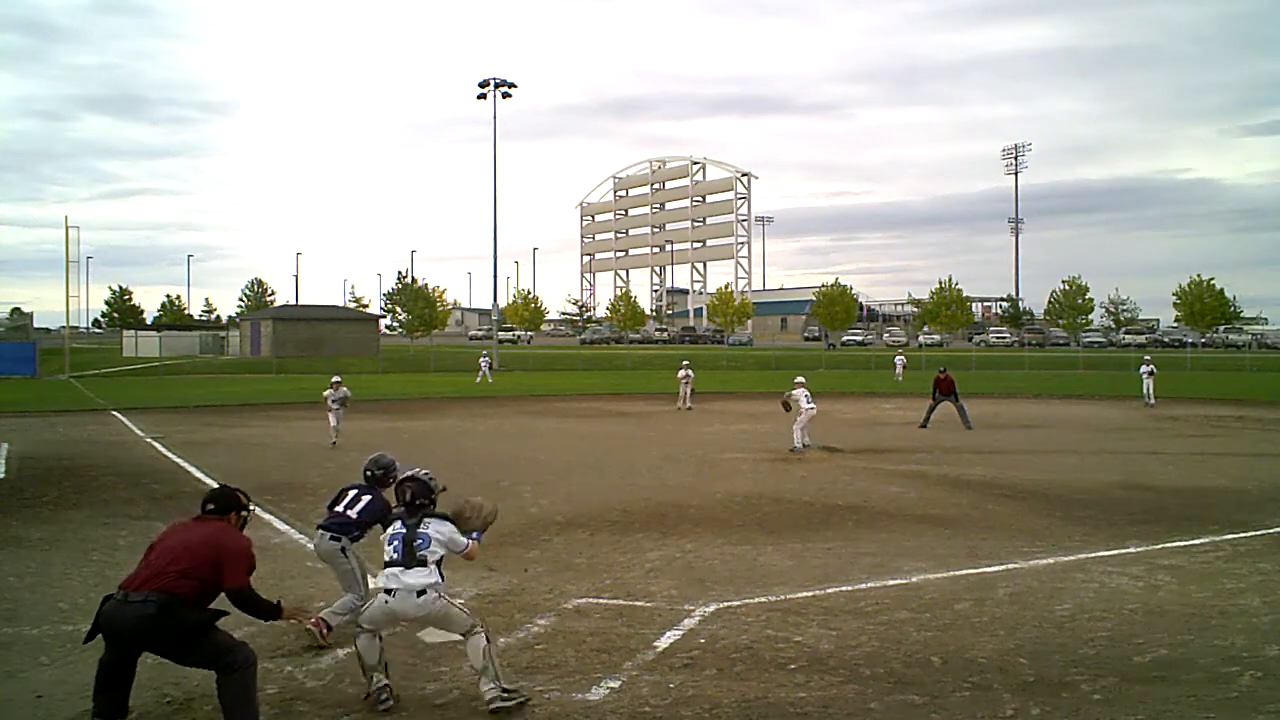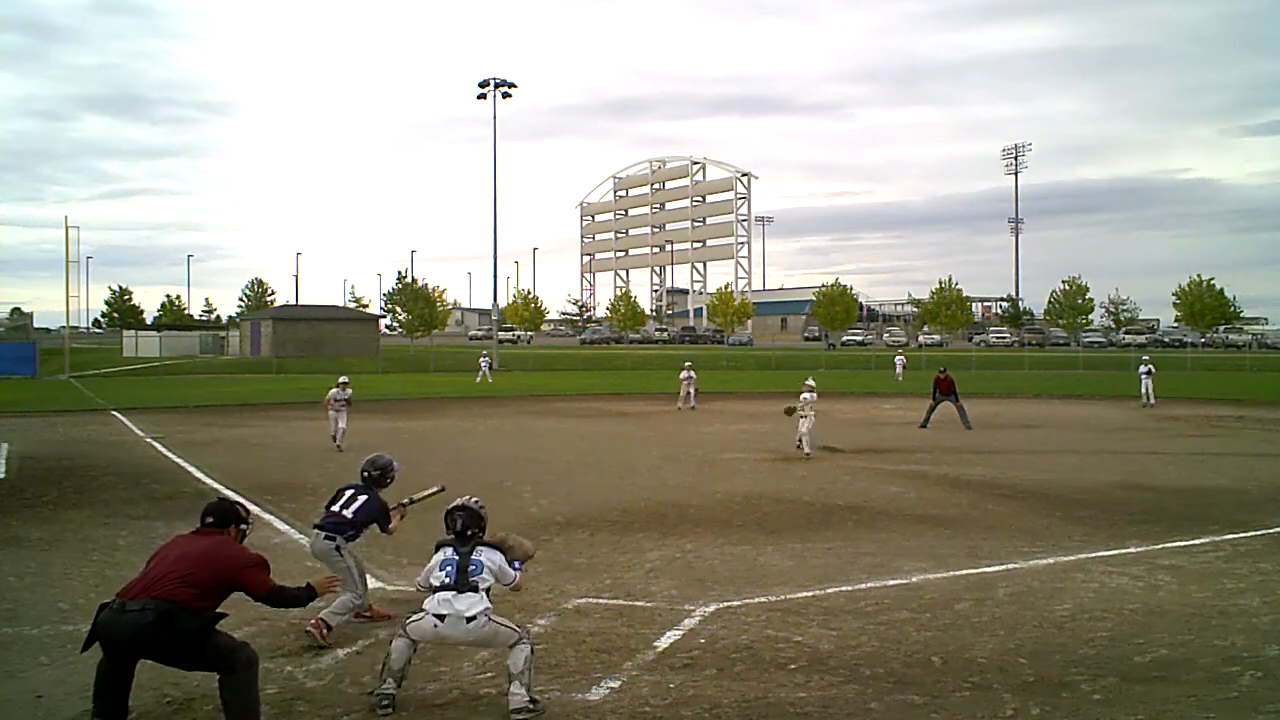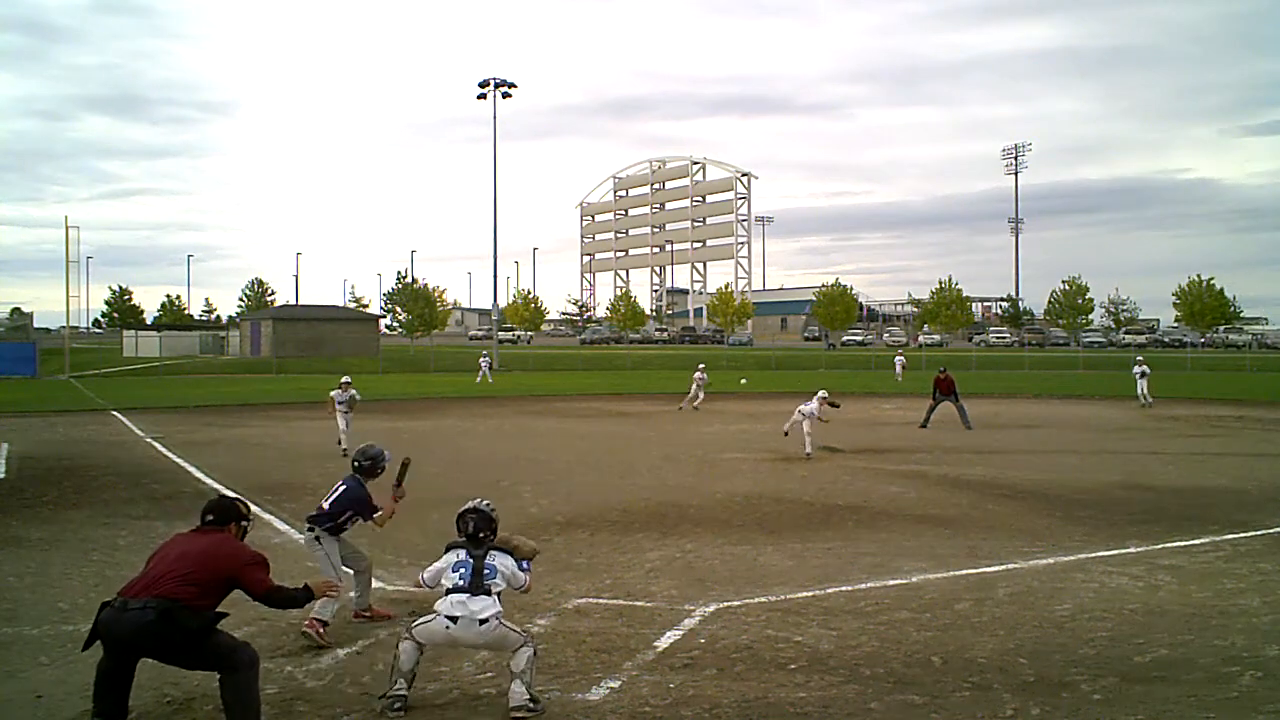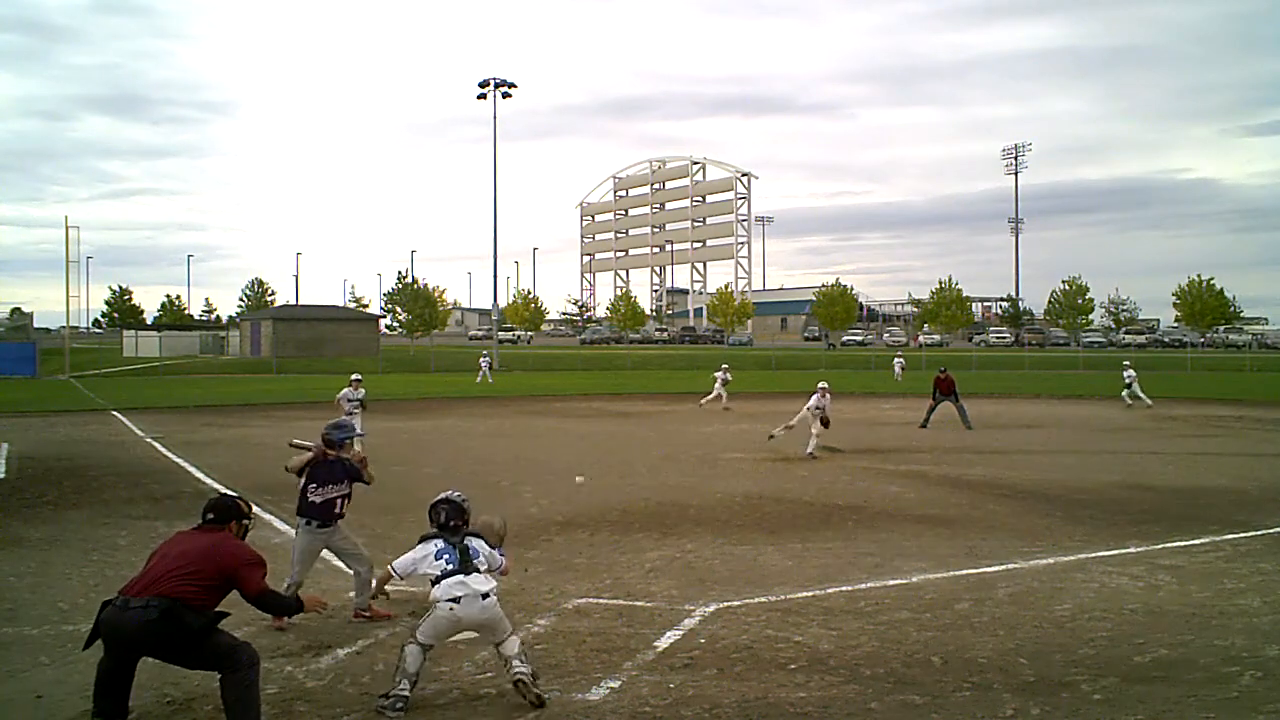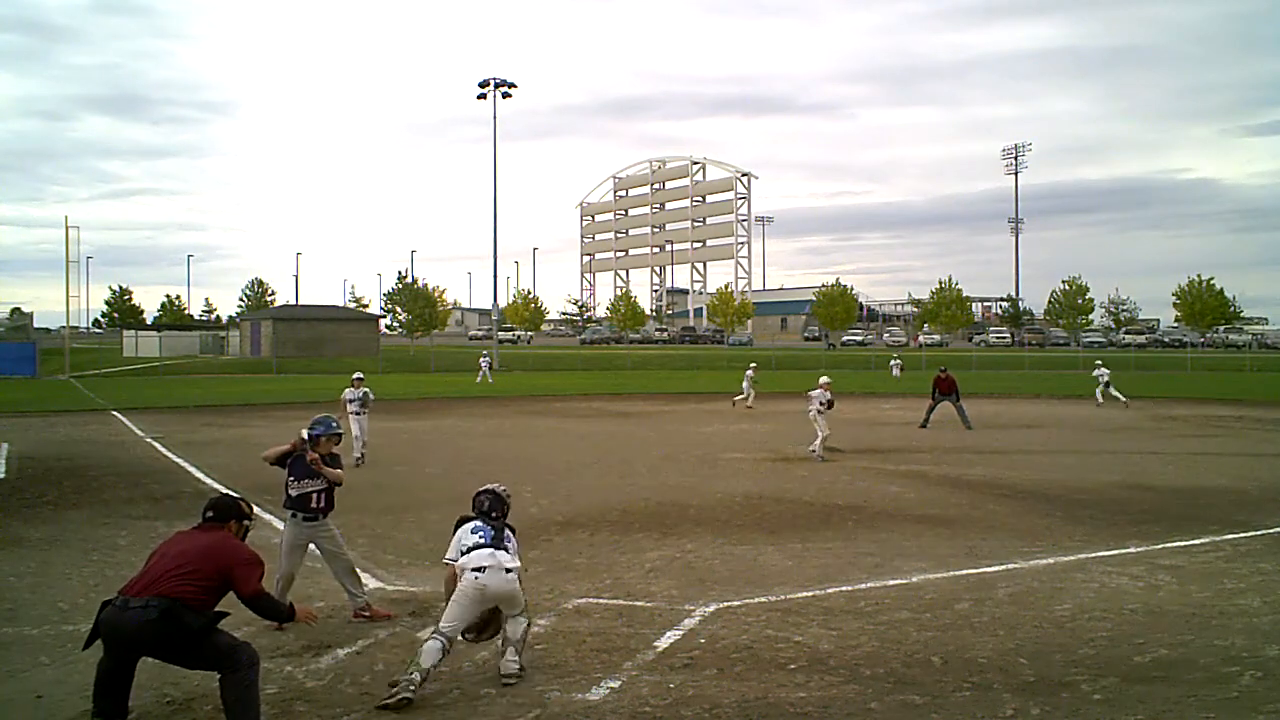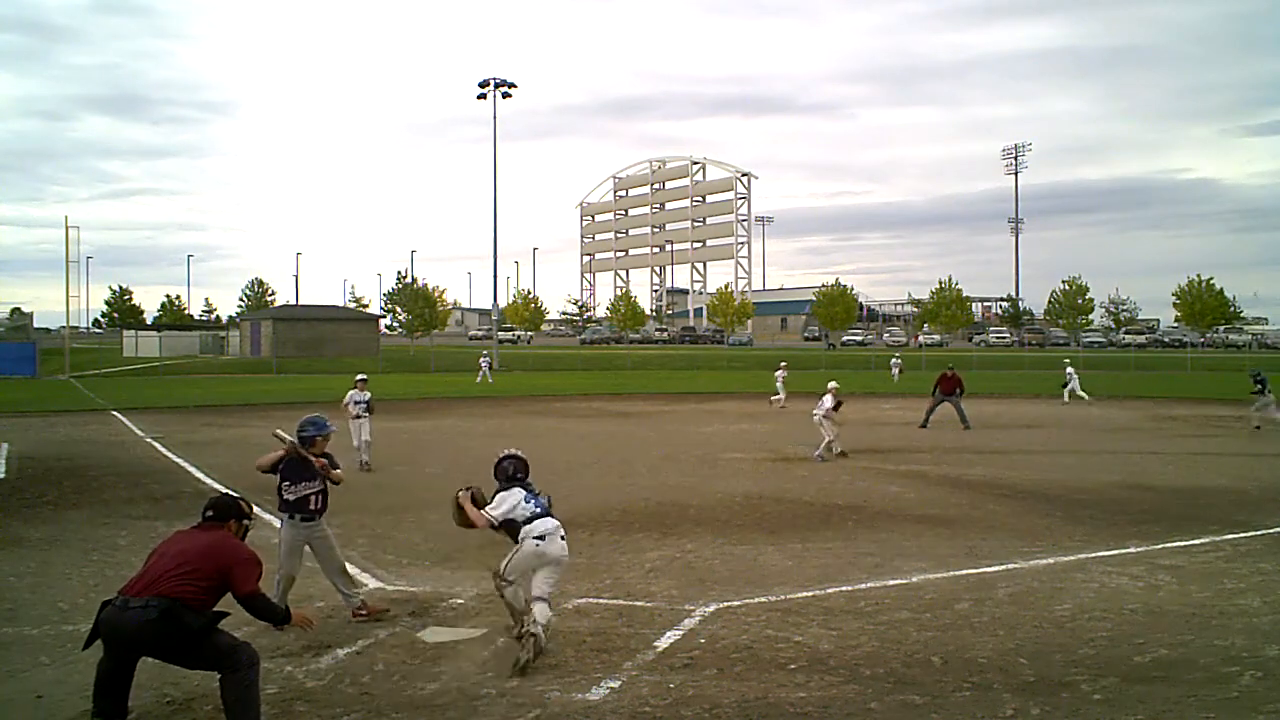
dt=0.3s
person 1, frame 1
left shoulder: (175, 529)
right shoulder: (233, 540)
right elbow: (240, 595)
right wrist: (278, 611)
left hip: (114, 612)
right hip: (158, 617)
left knee: (119, 653)
right knee: (239, 660)
person 1, frame 2
left shoulder: (175, 543)
right shoulder: (235, 554)
right elbow: (271, 595)
right wrist: (311, 591)
left hip: (112, 620)
right hip: (153, 625)
left knee: (118, 656)
right knee: (241, 660)
person 1, frame 3
left shoulder: (175, 541)
right shoulder: (236, 551)
right elbow: (269, 595)
right wrist: (309, 593)
left hip: (114, 619)
right hip: (155, 624)
left knee: (118, 654)
right knee: (241, 660)
person 1, frame 4
left shoulder: (176, 539)
right shoulder: (237, 550)
right elbow: (261, 598)
right wrist: (298, 603)
left hip: (114, 617)
right hip: (157, 622)
left knee: (119, 655)
right knee: (242, 659)
person 1, frame 5
left shoulder: (176, 539)
right shoulder: (236, 550)
right elbow: (255, 599)
right wrist: (290, 613)
left hip: (114, 617)
right hip: (157, 622)
left knee: (118, 655)
right knee: (241, 660)
person 1, frame 6
left shoulder: (175, 538)
right shoulder: (236, 549)
right elbow: (252, 600)
right wrist: (285, 616)
left hip: (114, 617)
right hip: (158, 622)
left knee: (118, 655)
right knee: (241, 660)
person 2, frame 1
left shoulder: (395, 528)
right shoulder: (441, 525)
right elbow: (470, 553)
right wrist: (475, 534)
left hip: (392, 597)
right hip: (426, 597)
left knee: (366, 629)
right knee: (474, 630)
left ankle: (380, 688)
right ankle: (494, 692)
person 2, frame 2
left shoulder: (441, 554)
right shoulder: (492, 554)
left elbow: (421, 585)
right elbow: (517, 585)
right wrist: (517, 562)
left hip: (437, 624)
right hip: (475, 625)
left knee: (406, 634)
right knee: (520, 640)
left ankle: (385, 695)
right ankle: (520, 702)
person 2, frame 3
left shoulder: (451, 556)
right shoulder: (503, 559)
left elbow: (422, 582)
right elbow: (525, 586)
right wrist: (525, 562)
left hip: (448, 625)
right hip: (485, 627)
left knee: (411, 636)
right knee: (525, 644)
left ankle: (397, 697)
right ankle: (520, 700)
person 2, frame 4
left shoulder: (426, 547)
right shoulder: (477, 542)
left elbow: (388, 573)
right elbow: (504, 569)
left wrist: (377, 589)
right wrist: (495, 549)
left hip: (448, 609)
right hip: (484, 605)
left knee: (417, 643)
right knee: (507, 638)
left ankle: (398, 697)
right ankle: (521, 674)
person 2, frame 5
left shoulder: (464, 529)
right shoulder: (507, 533)
left elbow: (451, 569)
left wrist: (449, 600)
left hip: (473, 579)
right hip: (506, 579)
left knee: (443, 634)
right knee: (518, 614)
left ankle: (409, 686)
right ankle: (511, 667)
person 2, frame 6
left shoulder: (507, 495)
right shoulder: (533, 494)
left elbow: (480, 522)
left wrist: (465, 502)
left hip: (535, 543)
right hip: (558, 545)
left knee: (503, 579)
right knee: (540, 599)
left ankle: (525, 627)
right ankle: (534, 633)
person 3, frame 1
left shoulder: (351, 488)
right shoulder: (381, 503)
left elbow: (330, 510)
left hip: (320, 539)
right hip: (337, 545)
left knee: (359, 569)
right knee: (355, 594)
left ankle: (362, 609)
right ankle: (321, 623)
person 3, frame 2
left shoulder: (348, 488)
right shoulder: (377, 503)
right elbow: (390, 530)
right wrist: (399, 515)
left hip: (318, 538)
right hip: (333, 544)
left knee: (357, 568)
right knee: (354, 593)
left ankle: (364, 609)
right ankle: (321, 624)
person 3, frame 3
left shoulder: (351, 482)
right shoulder: (358, 491)
right elbow: (379, 521)
right wrist: (393, 500)
left hip: (332, 536)
right hip: (321, 536)
left knee: (363, 563)
right knee: (337, 580)
left ankle: (363, 608)
right ankle: (314, 624)
person 3, frame 4
left shoulder: (348, 464)
right shoulder: (312, 461)
left elbow: (369, 479)
right elbow: (291, 467)
left wrist: (363, 466)
right wrist: (314, 453)
left hip: (334, 529)
right hip: (309, 529)
left knee: (364, 564)
right knee: (297, 576)
left ankle: (362, 608)
person 3, frame 5
left shoulder: (332, 459)
right shoulder: (294, 457)
left elbow: (340, 479)
right elbow: (266, 456)
left wrist: (320, 467)
right wrist: (291, 447)
left hip: (322, 524)
right hip: (296, 523)
left knee: (344, 565)
right knee: (286, 571)
left ankle: (362, 607)
person 3, frame 6
left shoulder: (325, 459)
right shoulder: (287, 460)
left elbow: (340, 479)
right elbow: (259, 465)
left wrist: (328, 471)
right wrist: (284, 451)
left hip: (317, 524)
right hip: (292, 524)
left knee: (336, 566)
right knee: (286, 572)
left ankle: (359, 606)
